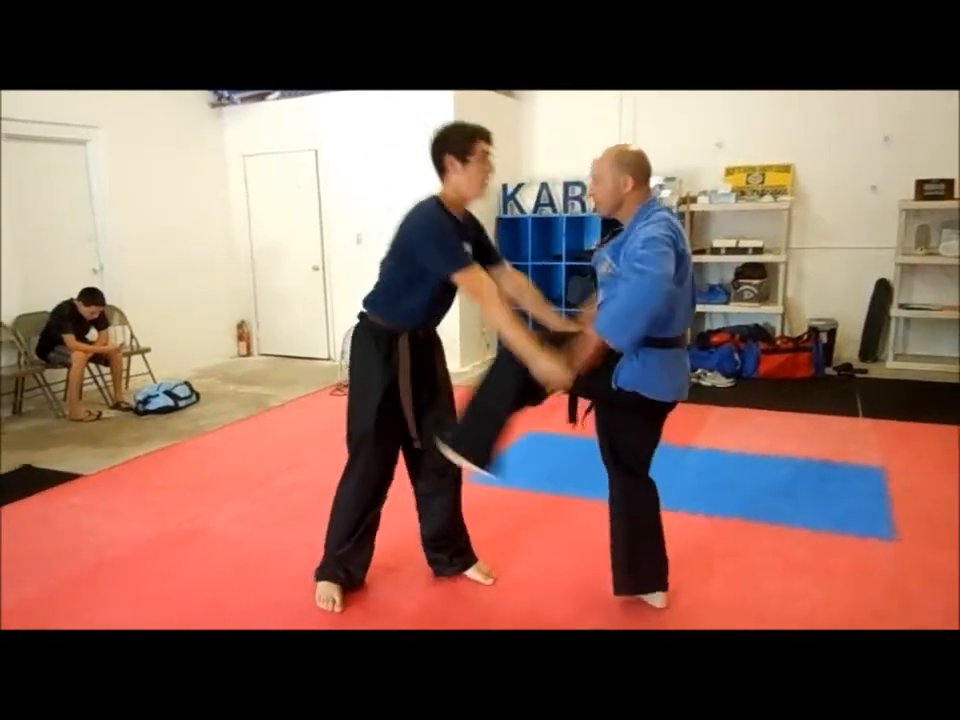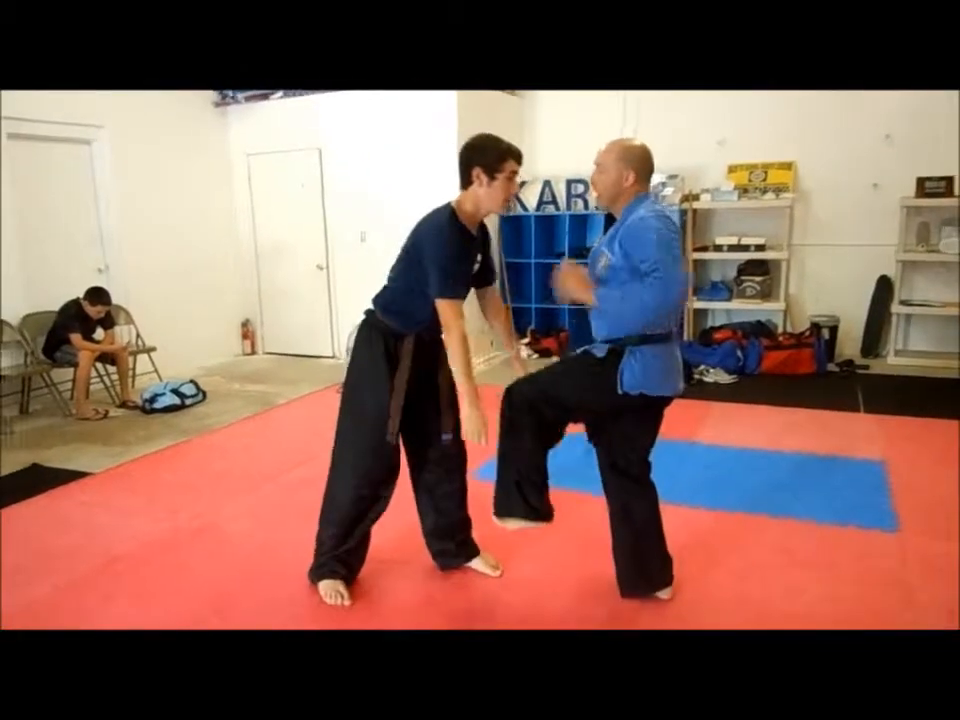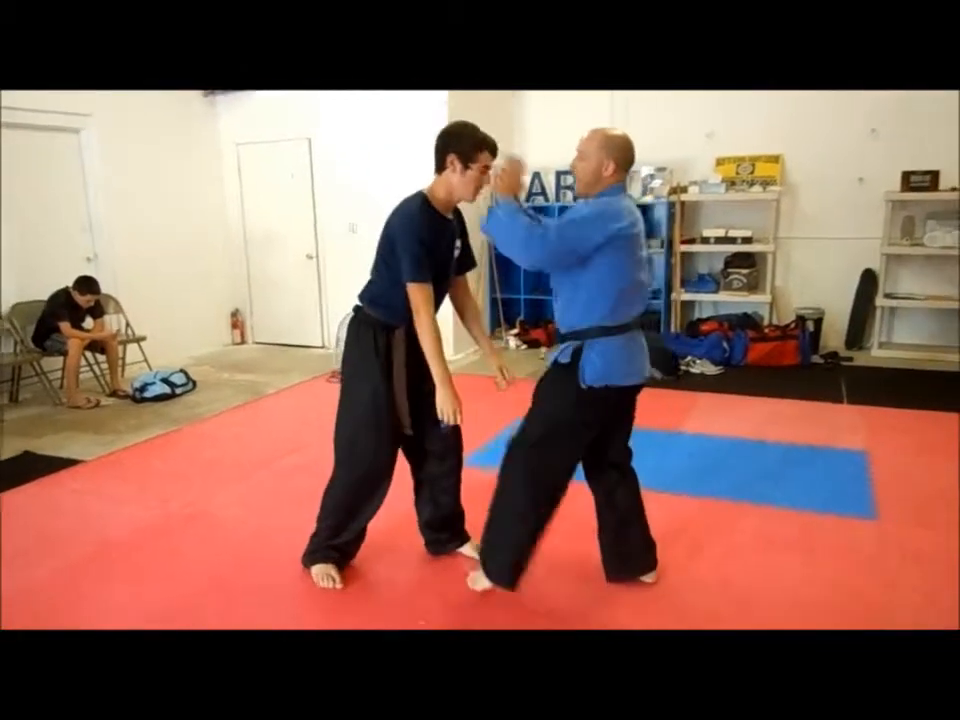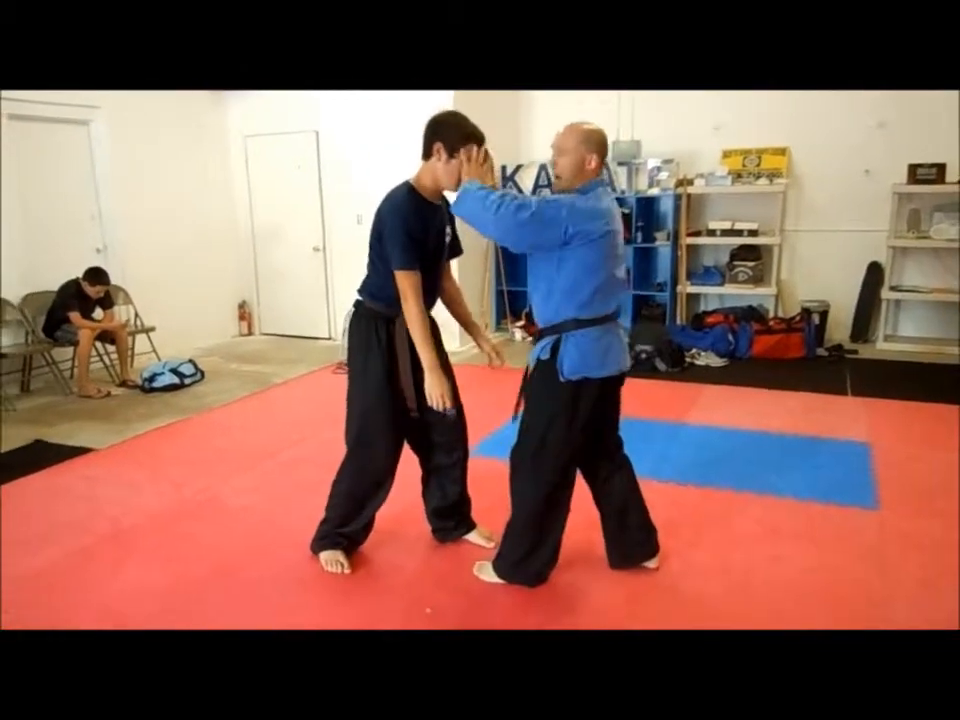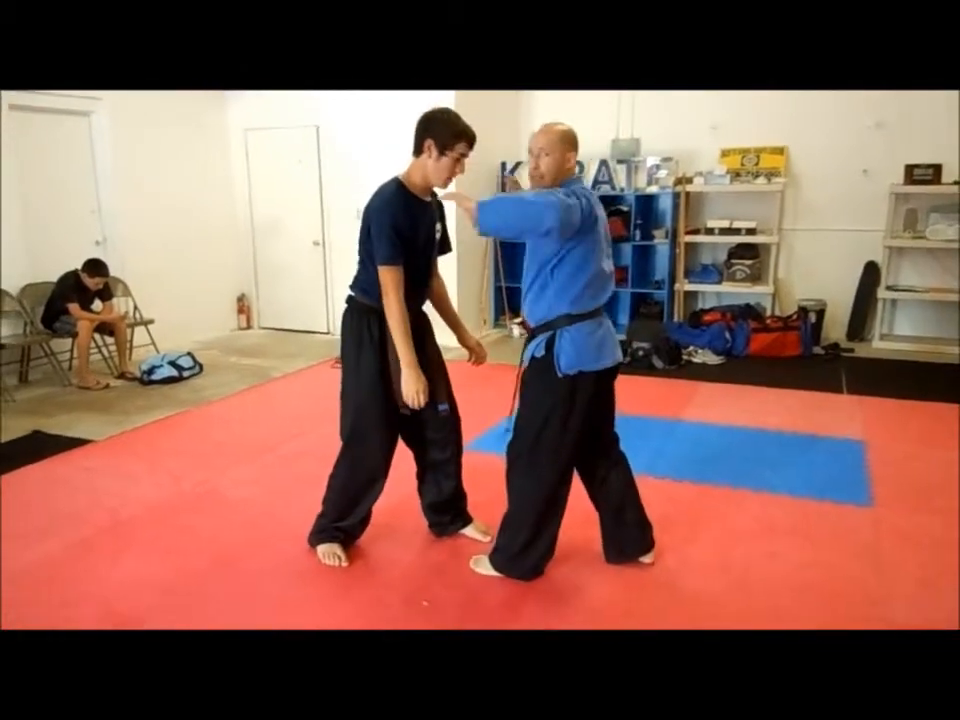
dt=0.3s
person 1, frame 1
left shoulder: (465, 223)
right shoulder: (427, 222)
left elbow: (509, 278)
right elbow: (483, 295)
left wrist: (562, 326)
right wrist: (537, 355)
left hip: (422, 345)
right hip: (381, 347)
left knee: (440, 454)
right knee: (371, 462)
left ankle: (450, 554)
right ankle: (336, 570)
person 1, frame 2
left shoulder: (478, 233)
right shoulder: (439, 233)
left elbow: (490, 302)
right elbow: (452, 325)
left wrist: (520, 359)
right wrist: (470, 402)
left hip: (425, 349)
right hip: (384, 346)
left knee: (443, 452)
right knee: (367, 460)
left ankle: (455, 548)
right ankle: (332, 566)
person 1, frame 3
left shoulder: (453, 221)
right shoulder: (412, 219)
left elbow: (460, 292)
right elbow: (422, 308)
left wrist: (490, 352)
right wrist: (443, 384)
left hip: (413, 341)
right hip: (377, 340)
left knee: (441, 443)
right knee: (367, 453)
left ankle: (445, 533)
right ankle: (325, 550)
person 1, frame 4
left shoulder: (442, 209)
right shoulder: (400, 208)
right elbow: (409, 296)
left wrist: (479, 336)
right wrist: (431, 370)
left hip: (416, 328)
right hip: (379, 332)
left knee: (447, 431)
right knee: (375, 443)
left ankle: (452, 521)
right ankle: (334, 537)
person 1, frame 5
left shoulder: (432, 205)
right shoulder: (389, 205)
right elbow: (391, 293)
left wrist: (463, 334)
right wrist: (409, 368)
left hip: (413, 322)
right hip: (372, 327)
left knee: (441, 425)
right knee: (369, 438)
left ankle: (449, 515)
right ankle: (331, 530)
person 2, frame 1
left shoulder: (655, 231)
right shoulder: (644, 227)
left elbow: (650, 286)
left wrist: (601, 334)
right wrist: (603, 310)
left hip: (634, 366)
right hip: (657, 374)
left knee: (521, 358)
right knee: (628, 474)
left ankle: (469, 442)
right ankle: (645, 581)
person 2, frame 2
left shoulder: (649, 224)
right shoulder: (633, 225)
left elbow: (665, 290)
left wrist: (594, 294)
right wrist: (587, 287)
left hip: (630, 367)
right hip: (644, 369)
left knee: (524, 399)
right knee: (626, 472)
left ankle: (525, 502)
right ankle: (649, 577)
person 2, frame 3
left shoulder: (601, 215)
right shoulder: (616, 211)
left elbow: (534, 248)
right elbow: (556, 241)
left wrist: (504, 199)
right wrist: (514, 202)
left hip: (591, 360)
right hip: (620, 356)
left knee: (533, 460)
right knee: (609, 463)
left ankle: (500, 565)
right ankle: (634, 559)
person 2, frame 4
left shoulder: (577, 210)
right shoulder: (594, 206)
left elbow: (510, 222)
right elbow: (531, 218)
left wrist: (473, 185)
right wrist: (488, 189)
left hip: (572, 353)
right hip: (600, 348)
left knee: (539, 463)
right knee: (602, 454)
left ankle: (520, 564)
right ankle: (637, 547)
person 2, frame 5
left shoulder: (571, 199)
right shoulder: (573, 201)
left elbow: (546, 218)
left wrist: (479, 207)
right wrist: (510, 208)
left hip: (564, 350)
right hip: (591, 344)
left knee: (536, 458)
right knee: (598, 449)
left ankle: (516, 558)
right ankle: (632, 541)
